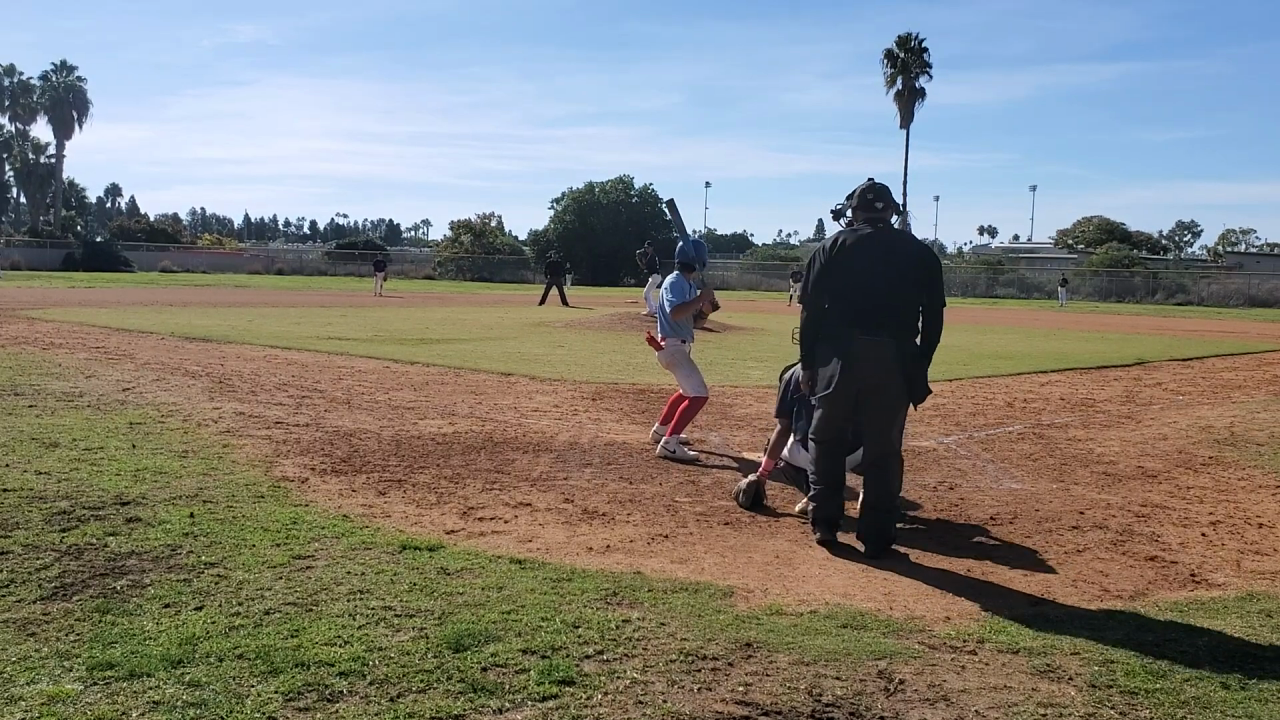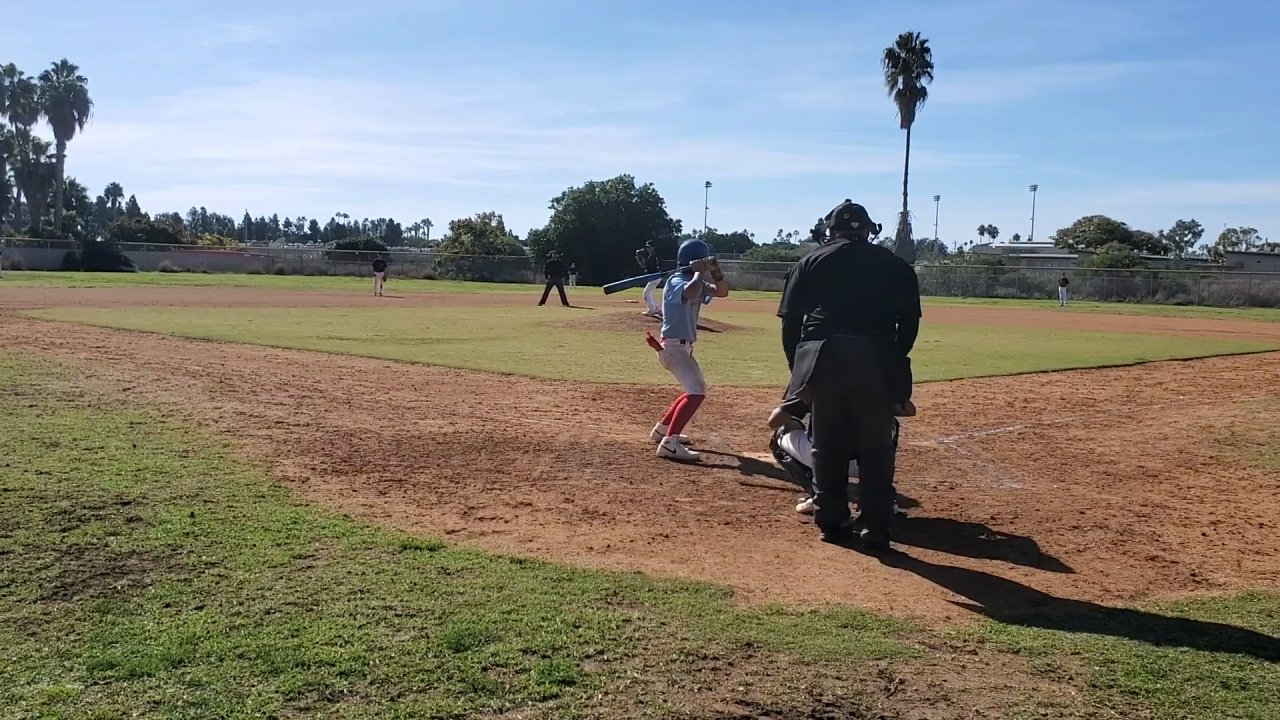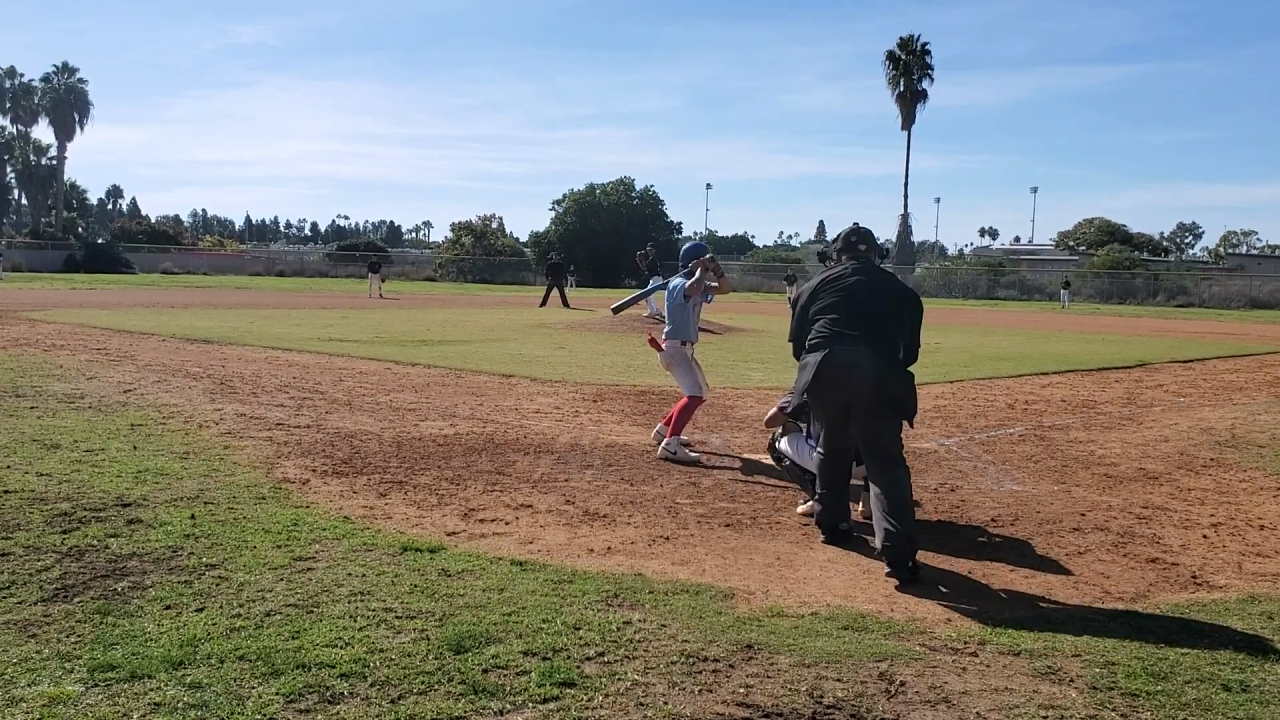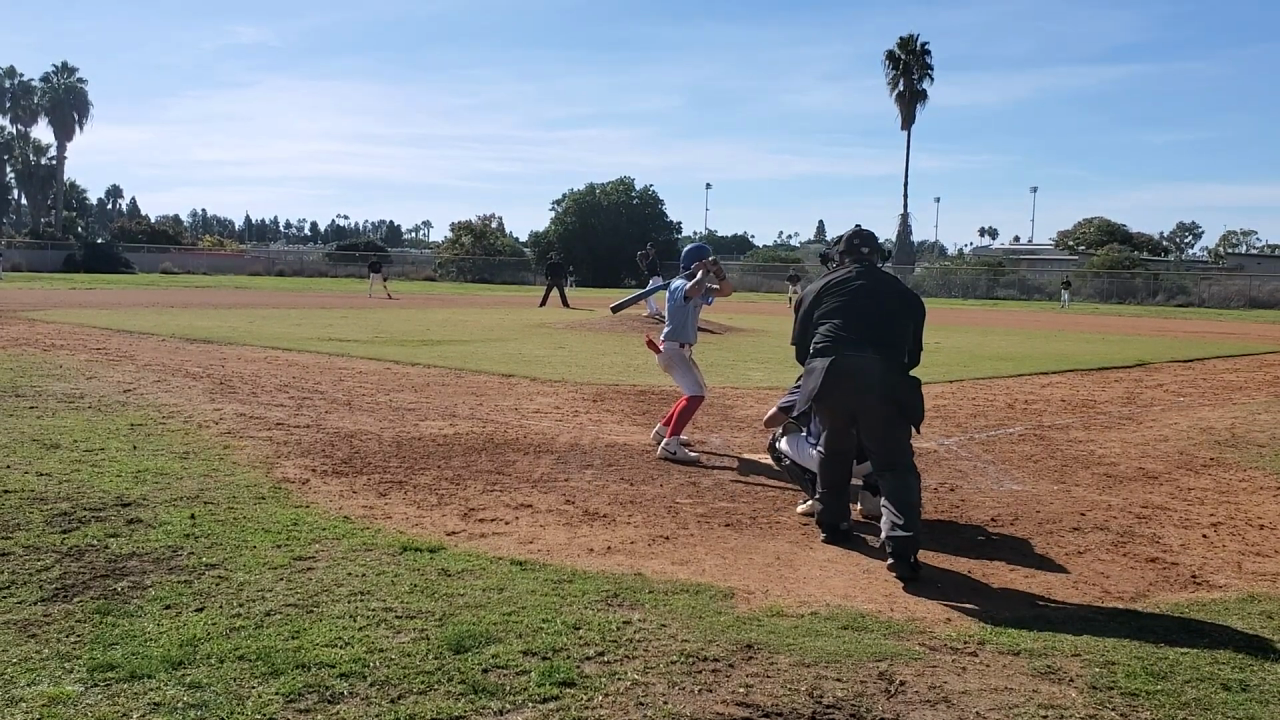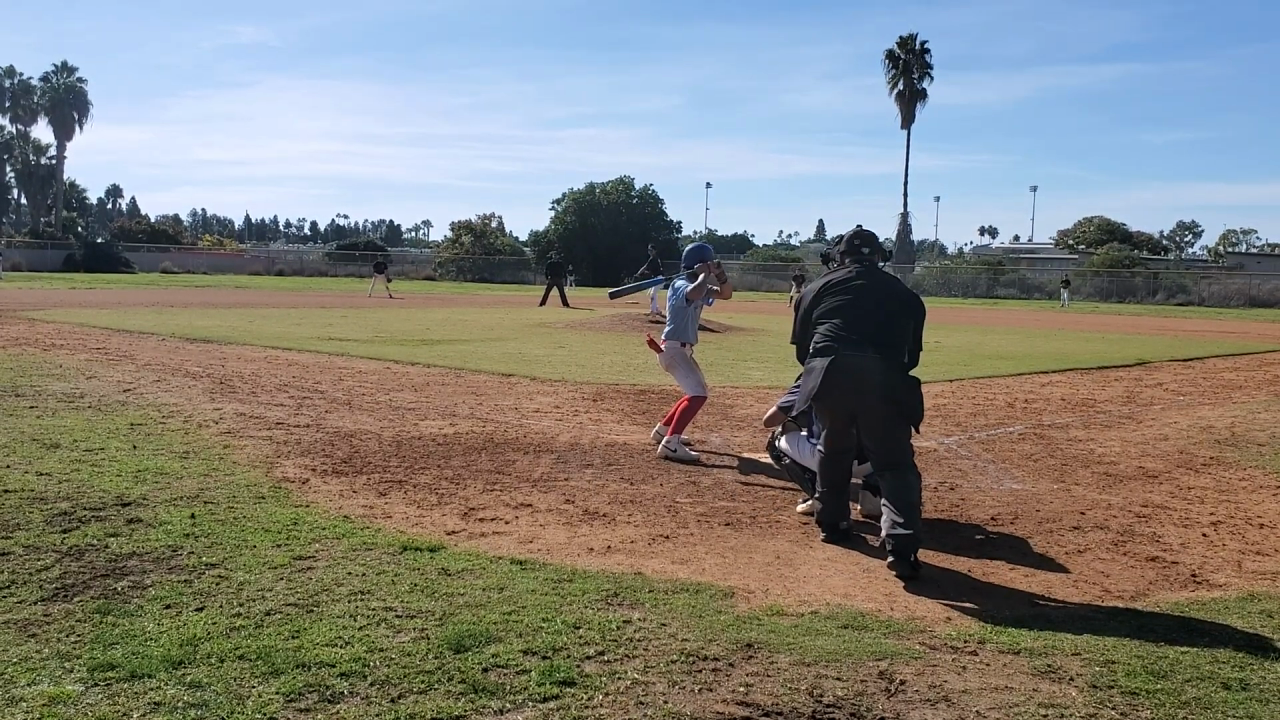
dt=0.7s
person 1, frame 1
left shoulder: (834, 246)
right shoulder: (920, 253)
left elbow: (812, 310)
right elbow: (933, 316)
left wrist: (808, 363)
right wrist: (920, 363)
left hip: (840, 356)
right hip: (894, 360)
left knee: (827, 440)
right knee: (884, 450)
left ankle: (825, 522)
right ankle: (876, 537)
person 1, frame 2
left shoulder: (811, 262)
right shoulder: (895, 265)
left elbow: (790, 322)
right elbow: (909, 324)
left wrist: (798, 368)
right wrist: (893, 364)
left hip: (822, 356)
right hip: (875, 359)
left knee: (827, 445)
right knee: (875, 447)
left ankle: (831, 522)
right ankle: (874, 525)
person 1, frame 3
left shoulder: (816, 284)
right shoulder: (899, 289)
left elbow: (798, 343)
right elbow: (910, 352)
left hip: (823, 367)
right hip: (876, 372)
left knee: (833, 447)
right knee: (886, 459)
left ankle: (832, 524)
right ankle: (898, 553)
person 1, frame 4
left shoulder: (818, 288)
right shoulder: (903, 293)
left elbow: (801, 349)
right elbow: (912, 356)
left hip: (829, 373)
right hip: (883, 377)
left knee: (834, 447)
right knee: (895, 463)
left ankle: (832, 523)
right ankle: (901, 547)
person 1, frame 5
left shoulder: (818, 288)
right shoulder: (903, 293)
left elbow: (801, 348)
right elbow: (911, 355)
left hip: (828, 373)
right hip: (884, 377)
left knee: (835, 446)
right knee: (895, 463)
left ankle: (831, 523)
right ankle: (902, 547)
person 2, frame 1
left shoulder: (690, 286)
right shoulder: (674, 282)
left elbow: (695, 320)
right elbow: (675, 313)
left wrist: (705, 308)
right wrist: (700, 298)
left hip: (680, 346)
right hip: (672, 347)
left knee: (688, 390)
right knee: (699, 394)
left ankle: (661, 430)
right ankle: (669, 444)
person 2, frame 2
left shoulder: (693, 282)
right shoulder: (675, 282)
left elbow: (722, 292)
right elbow: (692, 294)
left wrist: (715, 272)
right wrist: (700, 272)
left hip: (684, 346)
right hip: (672, 346)
left knee: (695, 390)
right knee: (696, 392)
left ankle: (662, 429)
right ankle: (669, 443)
person 2, frame 3
left shoulder: (697, 285)
right shoulder: (677, 284)
left elbow: (725, 288)
right elbow: (694, 289)
left wrist: (715, 268)
right wrist: (702, 269)
left hip: (686, 349)
right hip: (673, 348)
left knee: (700, 393)
right knee: (694, 394)
left ankle: (664, 430)
right ankle: (670, 445)
person 2, frame 4
left shoulder: (697, 286)
right shoulder: (679, 285)
left elbow: (726, 291)
right elbow: (695, 290)
left wrist: (717, 270)
right wrist: (703, 271)
left hip: (683, 350)
right hip: (671, 350)
left knee: (697, 393)
right knee: (695, 394)
left ankle: (663, 430)
right ankle: (669, 445)
person 2, frame 5
left shoulder: (699, 285)
right shoulder: (681, 285)
left elbow: (725, 294)
right elbow: (695, 294)
left wrist: (719, 274)
right wrist: (704, 275)
left hip: (684, 350)
right hip: (673, 349)
left knee: (696, 392)
right knee: (699, 393)
left ankle: (664, 429)
right ankle: (670, 443)
